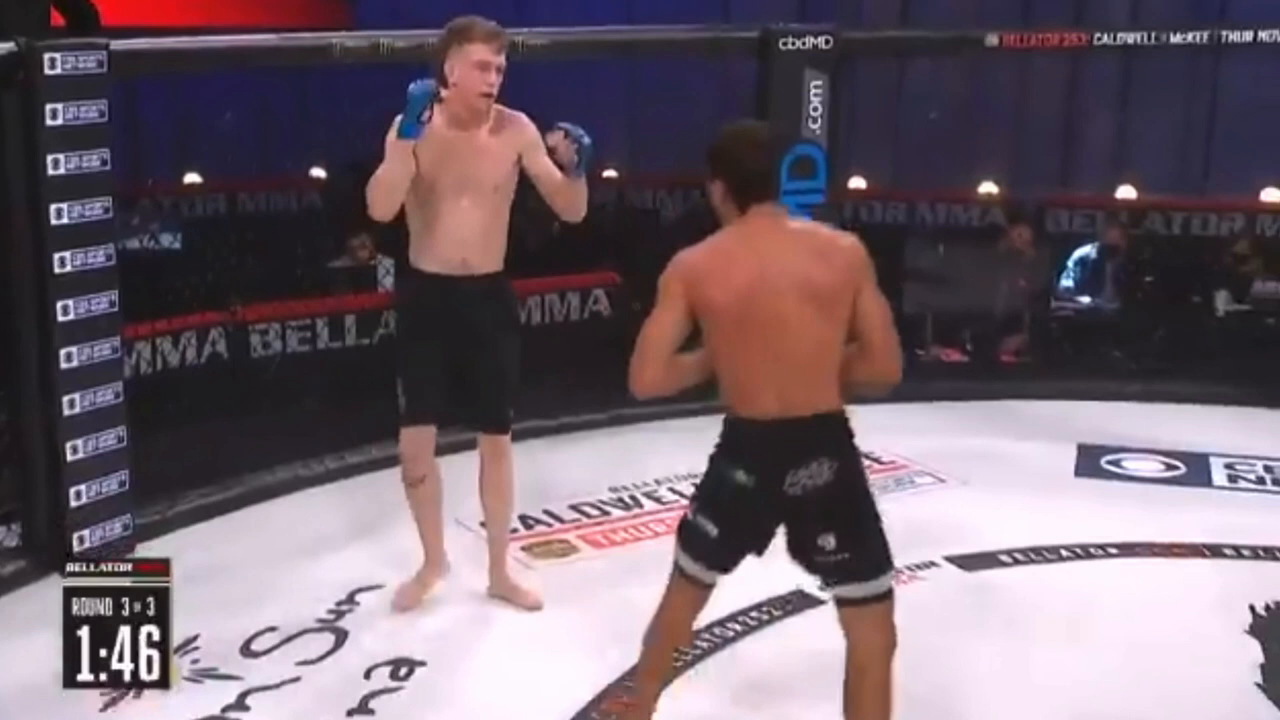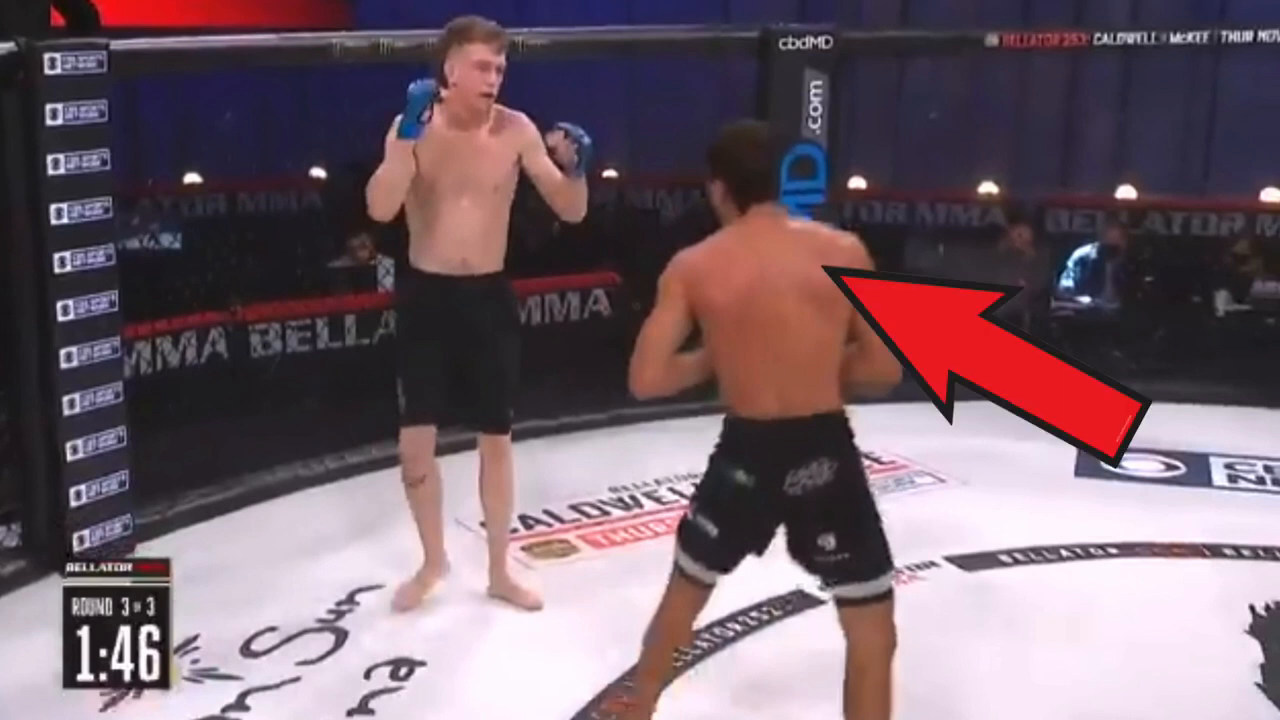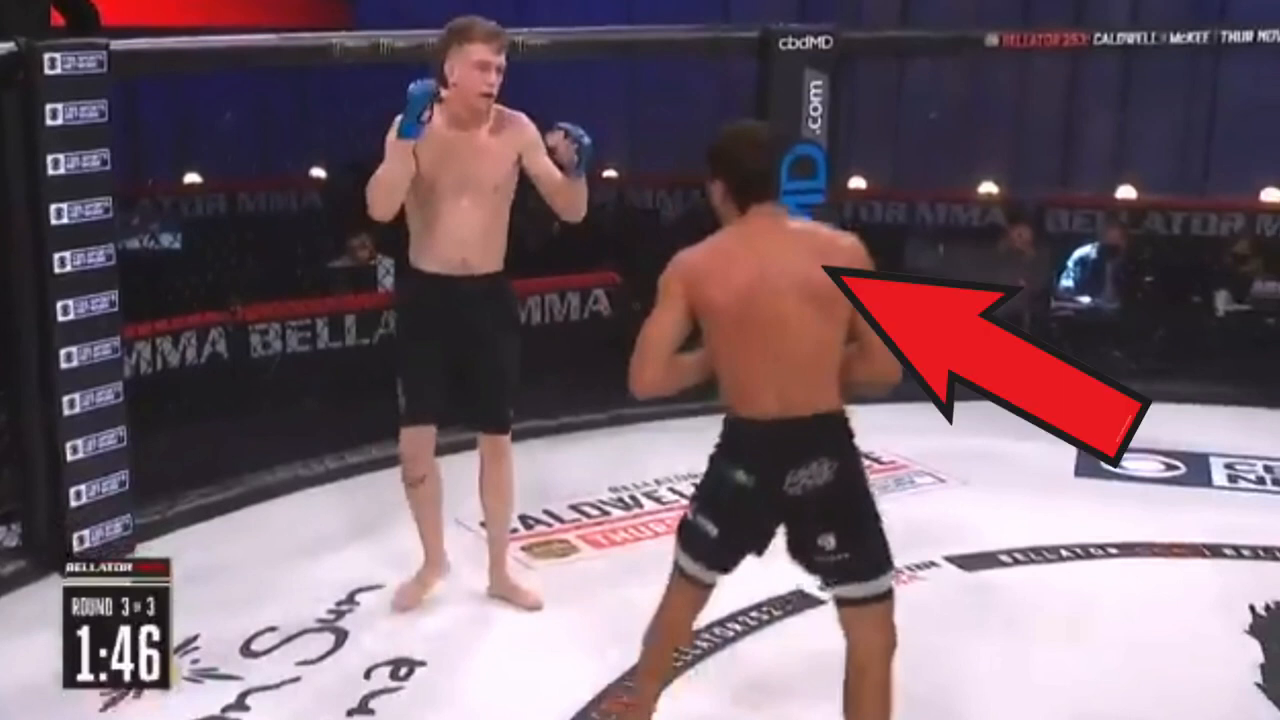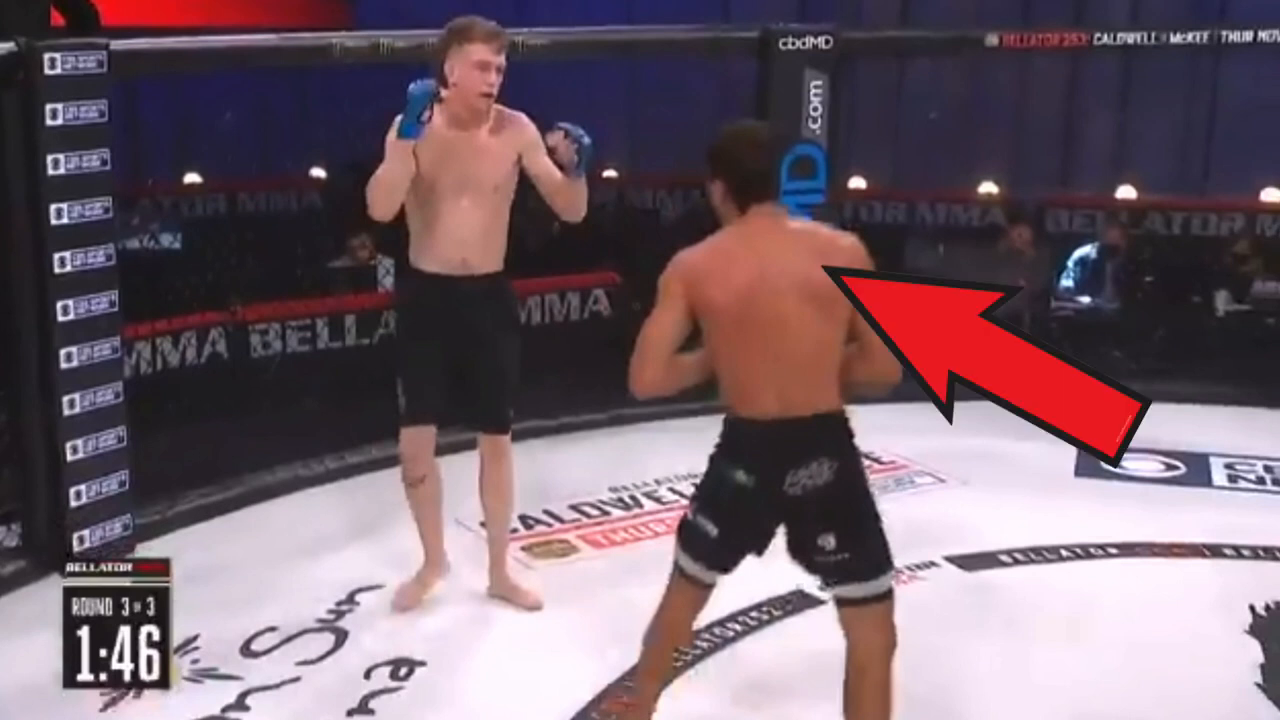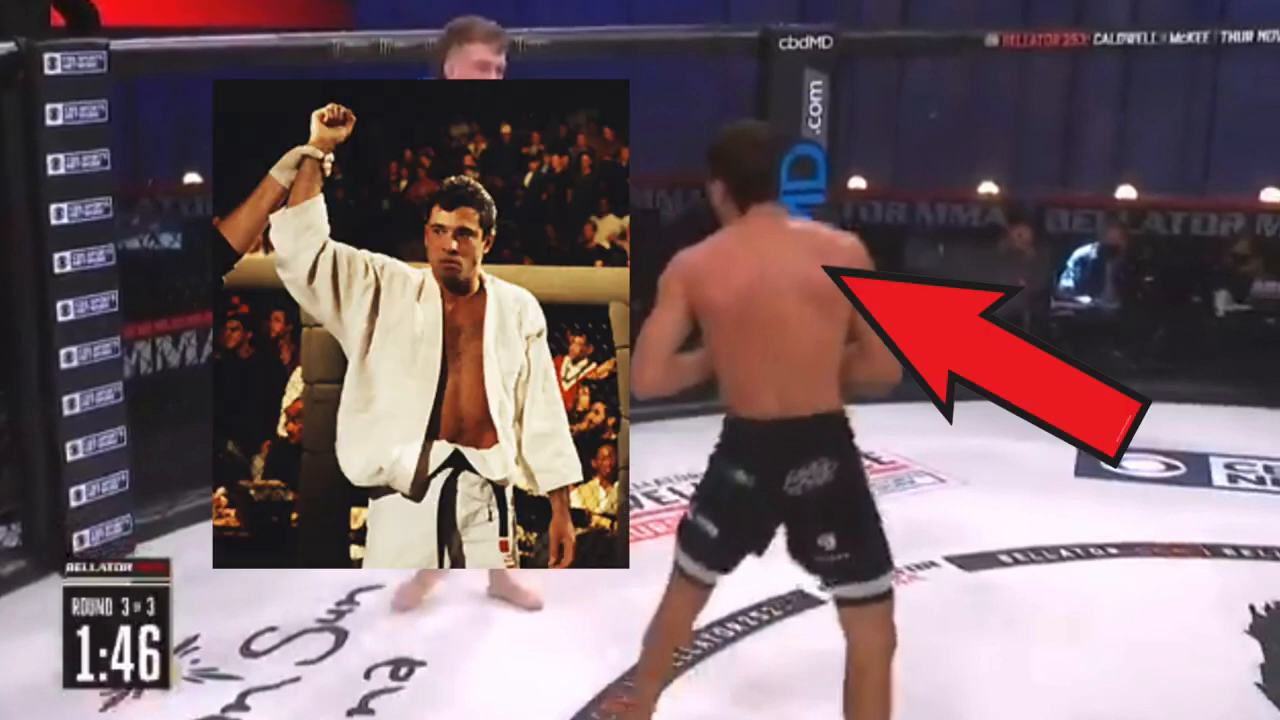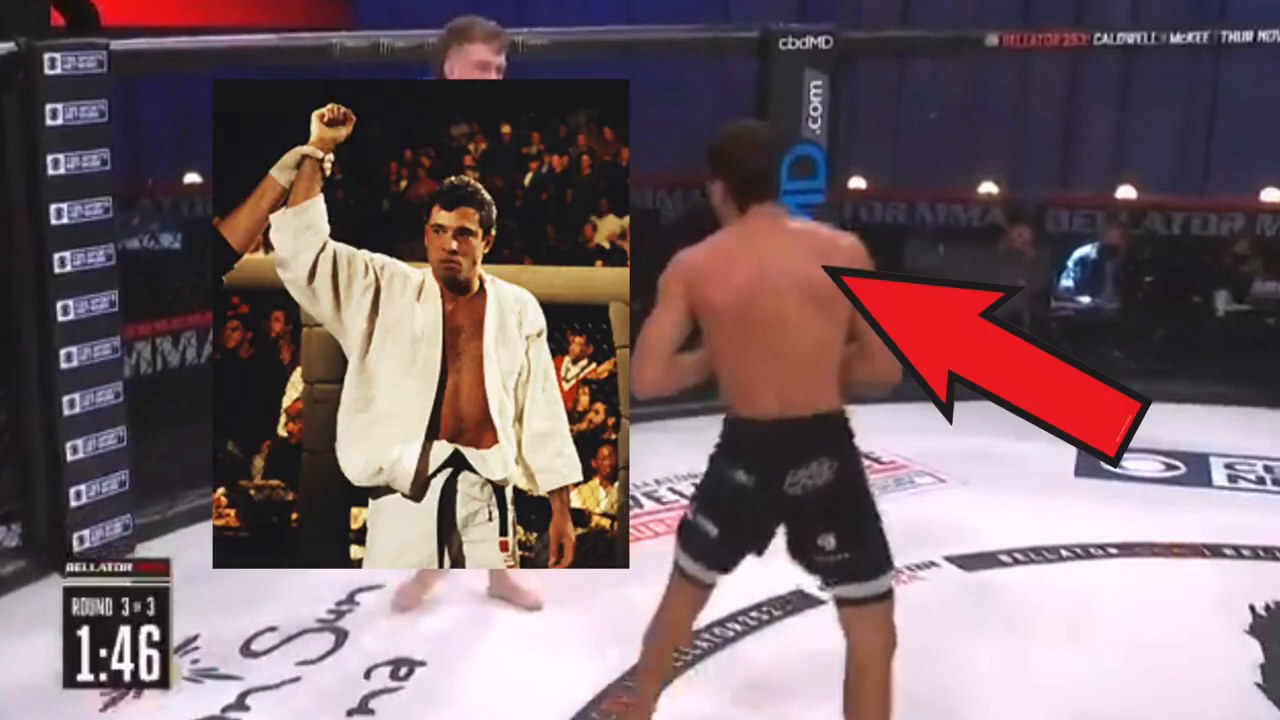
dt=0.7s
person 1, frame 1
left shoulder: (692, 267)
right shoulder: (845, 251)
left elbow: (646, 379)
right elbow: (885, 368)
left hip: (745, 452)
right hip: (825, 452)
left knee: (683, 590)
right knee: (872, 630)
person 1, frame 2
left shoulder: (692, 266)
right shoulder: (843, 250)
left elbow: (646, 379)
right elbow: (885, 369)
left hip: (745, 453)
right hip: (824, 452)
left knee: (683, 591)
right knee: (872, 631)
person 1, frame 3
left shoulder: (692, 267)
right shoulder: (843, 251)
left elbow: (646, 379)
right elbow: (885, 369)
left hip: (745, 452)
right hip: (824, 452)
left knee: (683, 590)
right knee: (872, 632)
person 1, frame 4
left shoulder: (692, 267)
right shoulder: (844, 251)
left elbow: (646, 379)
right elbow: (885, 368)
left hip: (745, 452)
right hip: (825, 452)
left knee: (684, 591)
right knee: (872, 632)
person 1, frame 5
left shoulder: (692, 266)
right shoulder: (843, 250)
left elbow: (646, 379)
right elbow: (885, 368)
left hip: (744, 452)
right hip: (825, 452)
left knee: (682, 591)
right knee: (872, 631)
person 1, frame 6
left shoulder: (692, 266)
right shoulder: (843, 250)
left elbow: (646, 379)
right elbow: (886, 368)
left hip: (745, 453)
right hip: (825, 452)
left knee: (683, 591)
right knee: (872, 631)
person 2, frame 1
left shoulder: (516, 131)
right shoulder: (411, 128)
left elbow: (572, 212)
right elbow: (380, 210)
left wrist: (575, 167)
right wrist: (410, 132)
left hip: (488, 295)
right hip: (426, 295)
left knee: (496, 440)
right knee: (415, 443)
left ankle: (499, 569)
right ankle: (433, 561)
person 2, frame 2
left shoulder: (516, 130)
right shoulder: (411, 127)
left elbow: (572, 212)
right elbow: (380, 210)
left wrist: (574, 167)
right wrist: (410, 132)
left hip: (489, 297)
right hip: (425, 295)
left knee: (496, 440)
right knee: (414, 443)
left ankle: (499, 570)
right ankle: (433, 560)
person 2, frame 3
left shoulder: (516, 131)
right shoulder: (411, 128)
left elbow: (572, 212)
right elbow: (380, 209)
left wrist: (575, 168)
right wrist: (409, 131)
left hip: (488, 296)
right hip: (426, 295)
left knee: (496, 440)
right knee: (415, 443)
left ankle: (499, 569)
right ankle: (433, 561)
person 2, frame 4
left shoulder: (516, 130)
right shoulder: (411, 126)
left elbow: (572, 211)
right elbow: (380, 209)
left wrist: (574, 167)
right wrist: (410, 131)
left hip: (488, 297)
right hip: (425, 295)
left knee: (496, 441)
right knee: (415, 442)
left ankle: (499, 571)
right ankle: (433, 562)
person 2, frame 5
left shoulder: (518, 310)
right shoulder: (386, 291)
left elbow: (541, 410)
right elbow: (302, 251)
left wrist: (560, 510)
right wrist: (317, 152)
left hip: (482, 487)
right hip: (405, 486)
left knee: (496, 598)
right knee: (396, 599)
person 2, frame 6
left shoulder: (517, 309)
right shoulder: (385, 291)
left elbow: (540, 411)
right elbow: (301, 250)
left wrist: (561, 510)
right wrist: (318, 150)
left hip: (482, 492)
right hip: (405, 491)
right knee: (397, 618)
